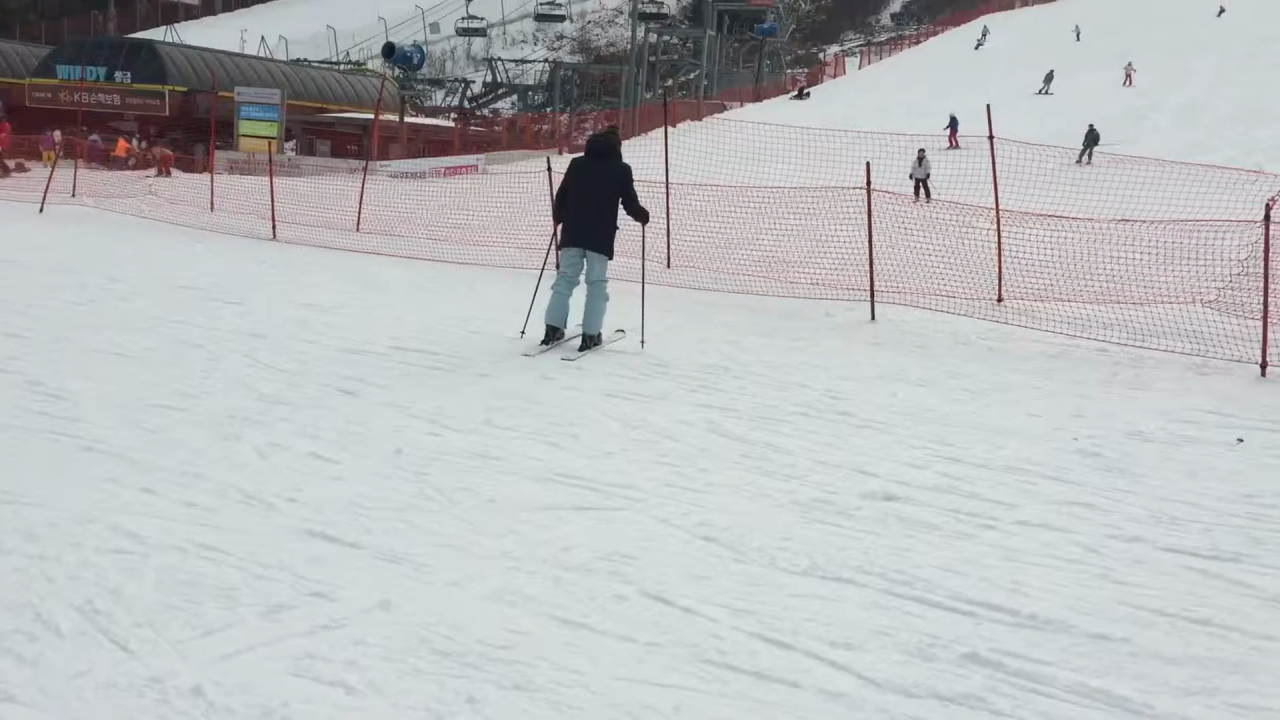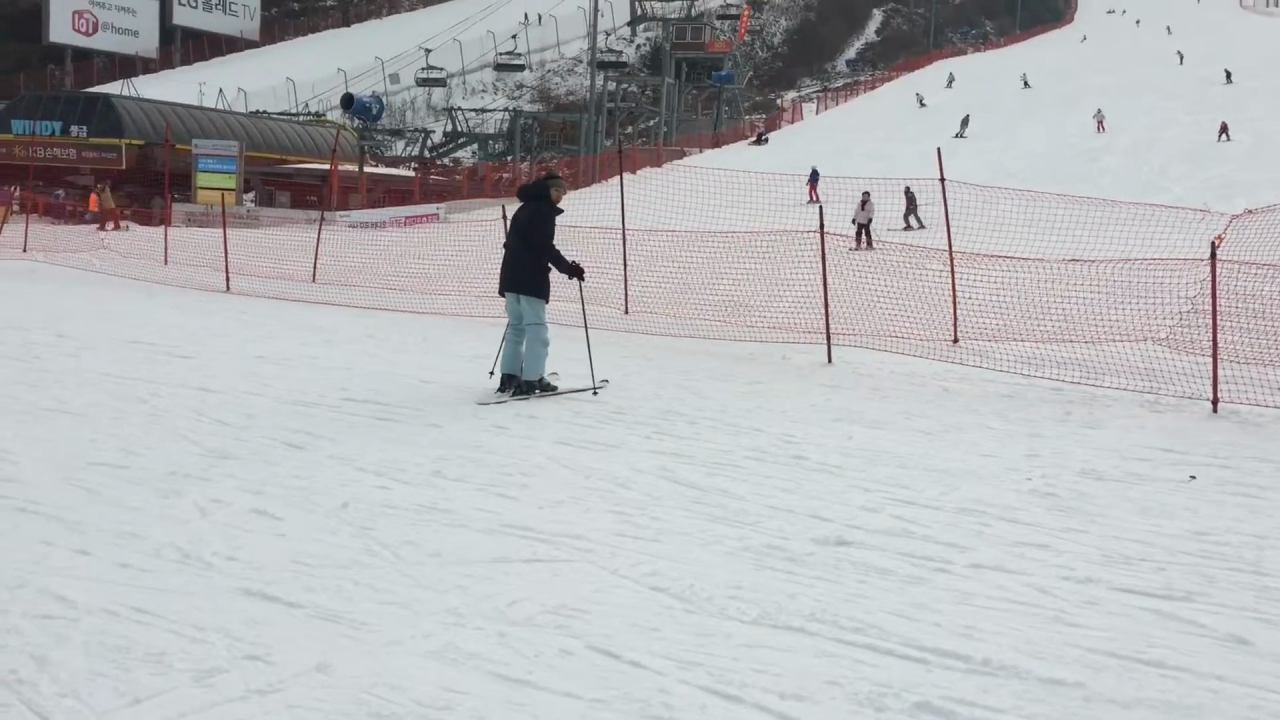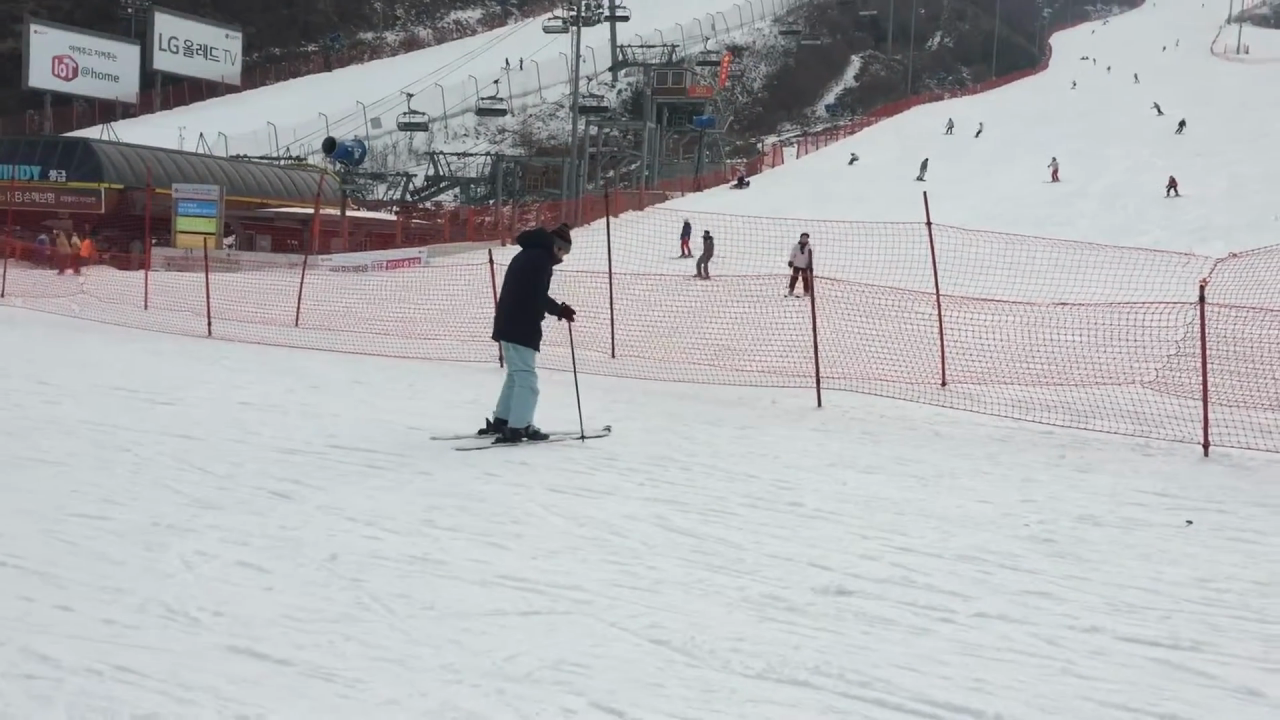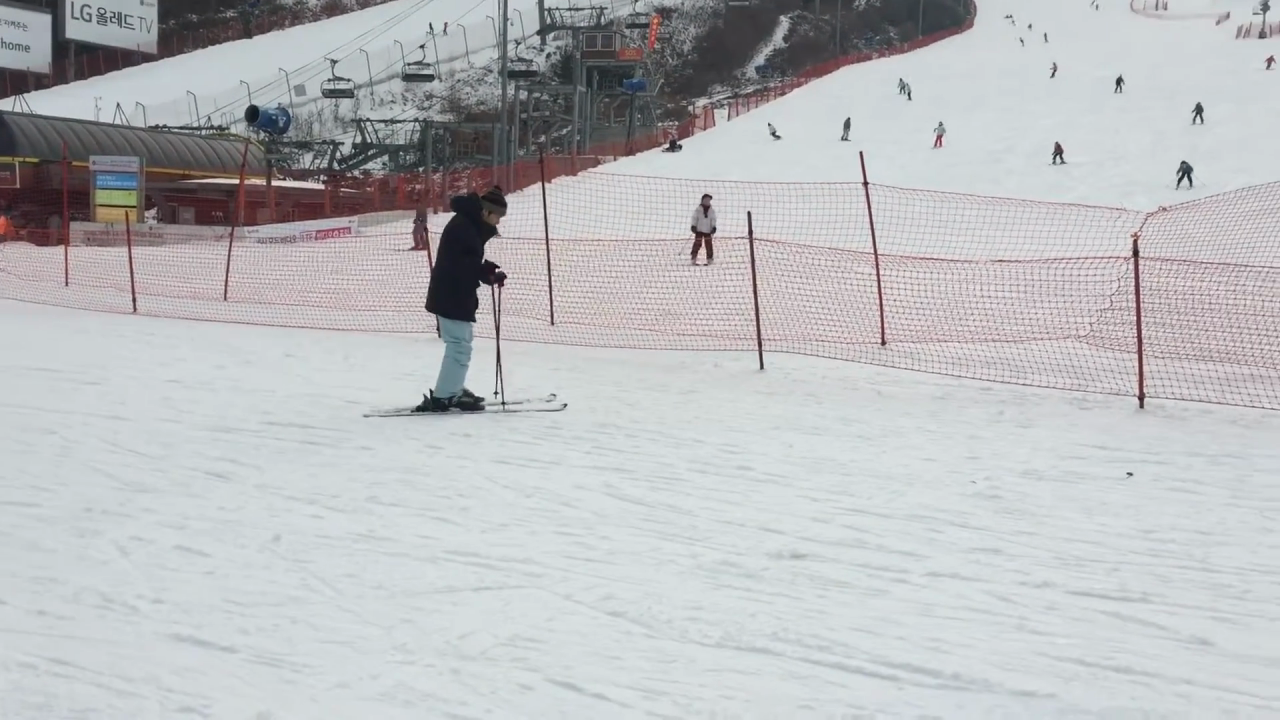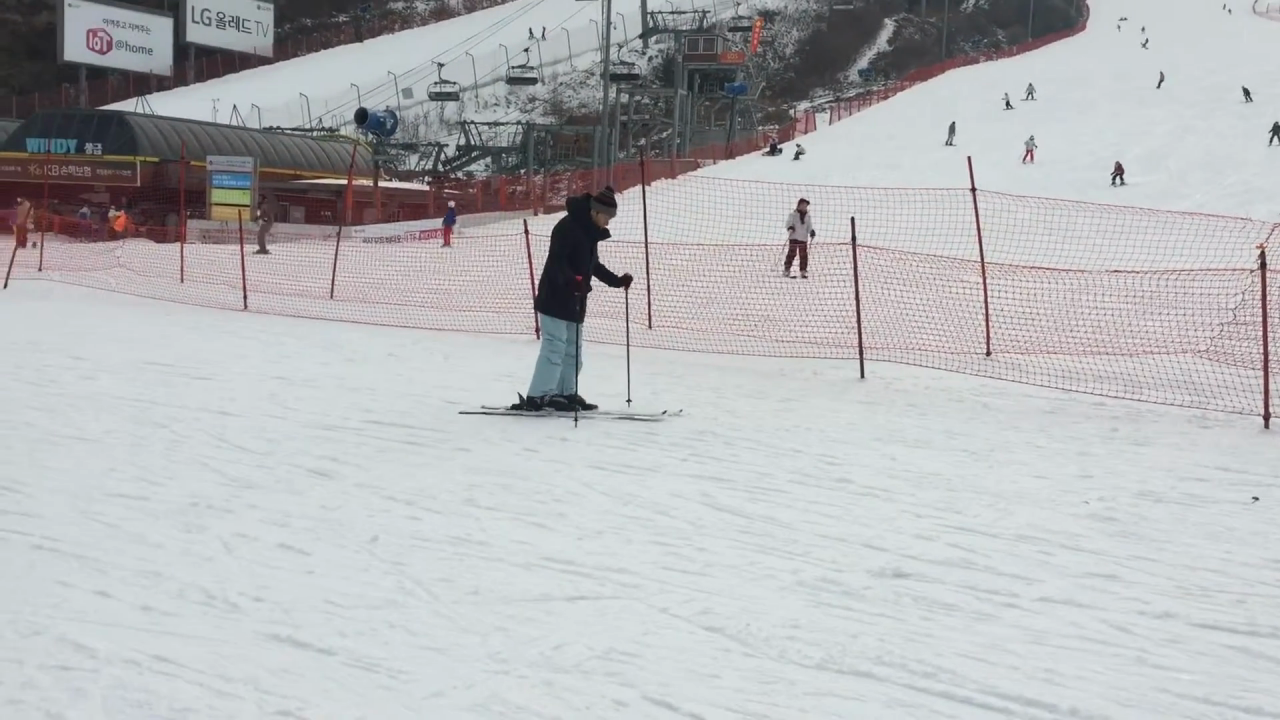
dt=1s
person 1, frame 1
left shoulder: (577, 164)
right shoulder: (622, 169)
left elbow: (562, 195)
right elbow: (630, 202)
left wrist: (558, 218)
right wrist: (642, 216)
left hip: (573, 232)
right hip: (601, 235)
left knee: (565, 278)
right knee: (596, 283)
left ankle: (553, 328)
right ankle: (590, 334)
person 1, frame 2
left shoulder: (524, 209)
right shoulder: (544, 210)
left elbow: (510, 243)
right elbow: (546, 246)
right wrist: (568, 268)
left hip: (511, 276)
right hip: (532, 278)
left knee: (516, 327)
right knee: (536, 330)
left ankle: (509, 376)
right ankle: (531, 380)
person 1, frame 3
left shoulder: (526, 254)
right shoulder: (540, 257)
right elbow: (537, 293)
right wrist: (559, 310)
left hip: (508, 322)
right hip: (521, 325)
left knee: (515, 374)
right knee: (526, 376)
left ankle: (502, 420)
right ankle: (519, 427)
person 1, frame 4
left shoulder: (473, 225)
right shoulder: (461, 225)
right elbow: (452, 262)
left wrist: (488, 275)
right wrist: (482, 270)
left hip: (459, 293)
right hip: (450, 295)
left knee: (463, 344)
right knee: (459, 345)
left ankle: (453, 390)
right ankle: (444, 397)
person 1, frame 5
left shoulder: (590, 231)
right shoulder: (568, 226)
left elbow: (592, 264)
right elbow: (555, 261)
left wrist: (616, 281)
right wrist: (570, 280)
left hip: (575, 298)
right hip: (555, 296)
left knee: (572, 349)
right knee: (555, 347)
left ankle: (565, 392)
right ankle: (539, 396)
